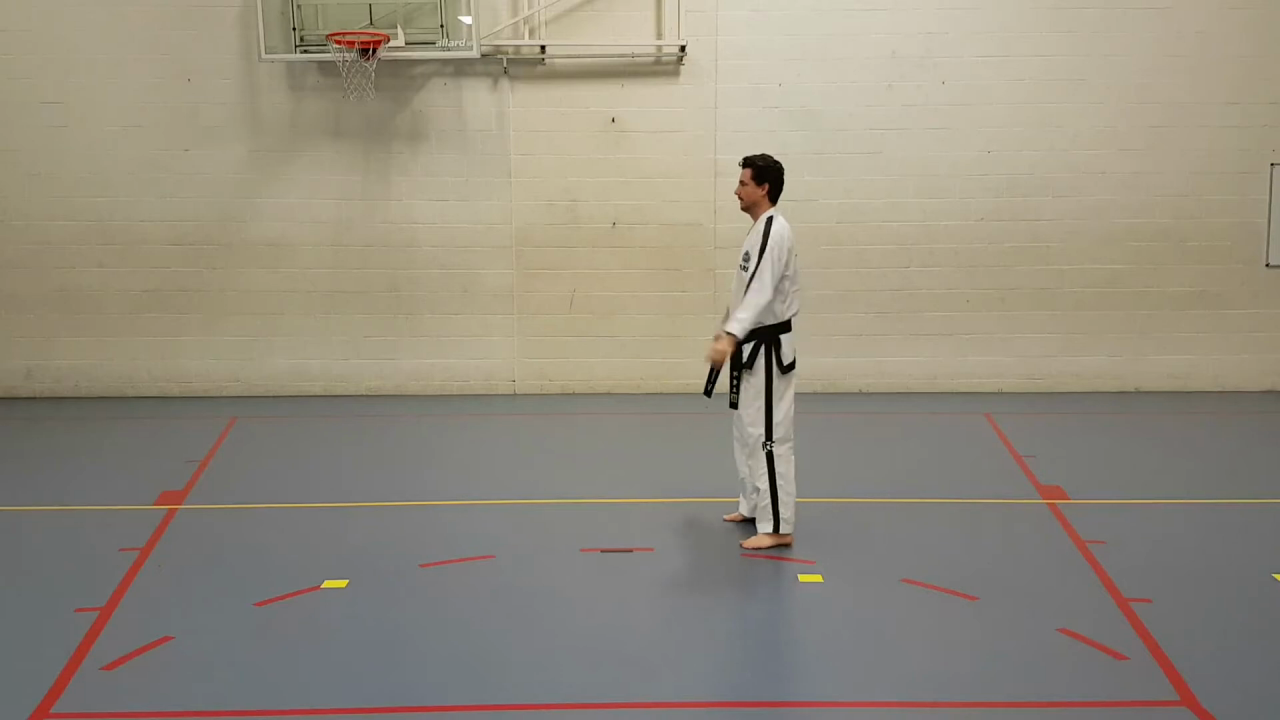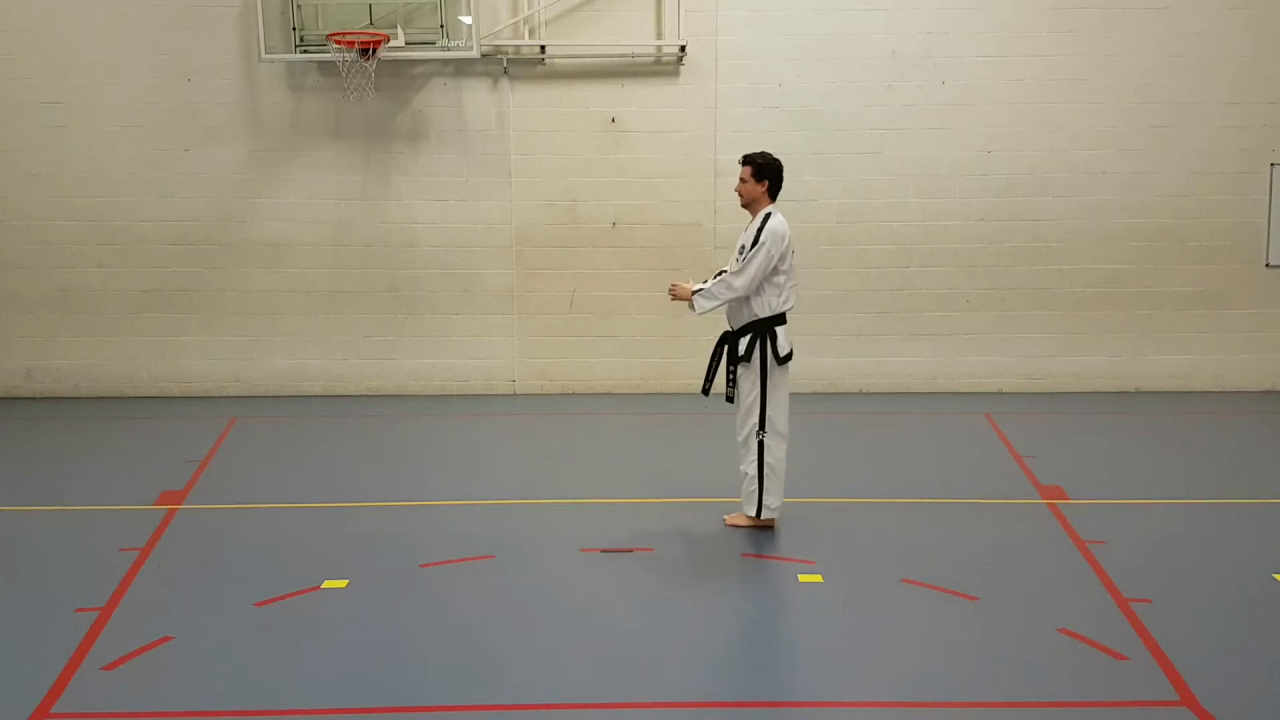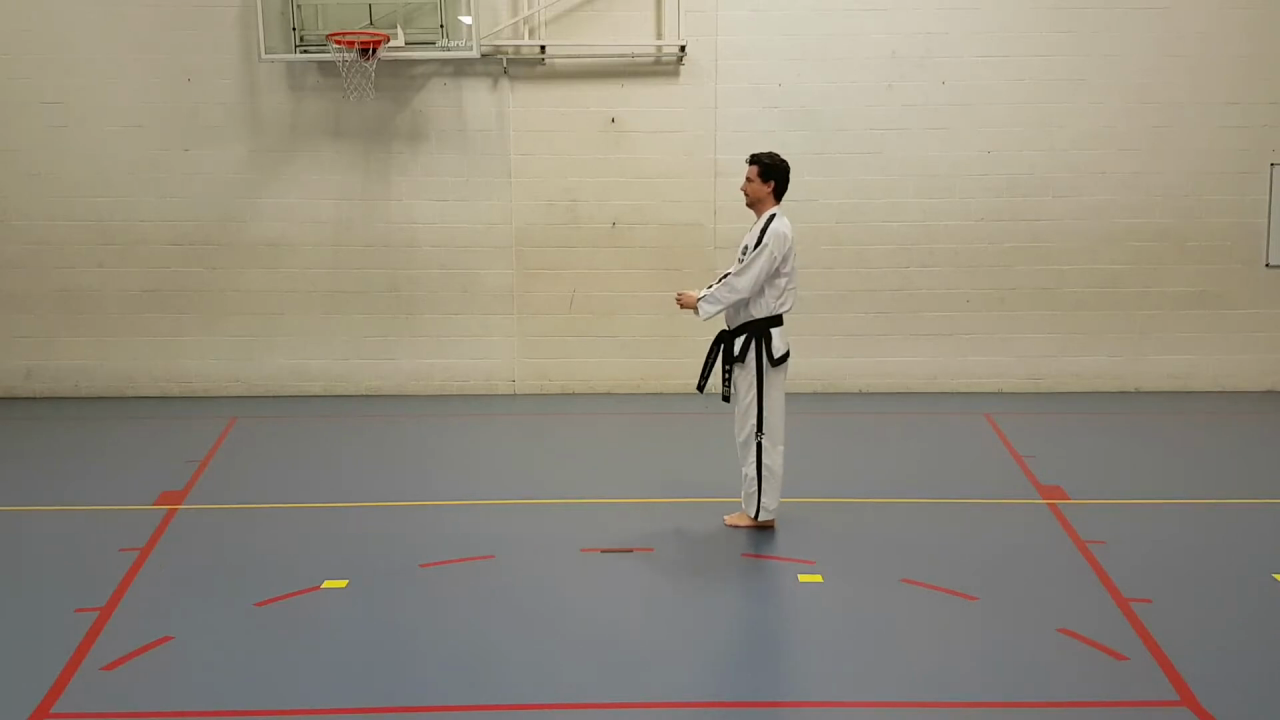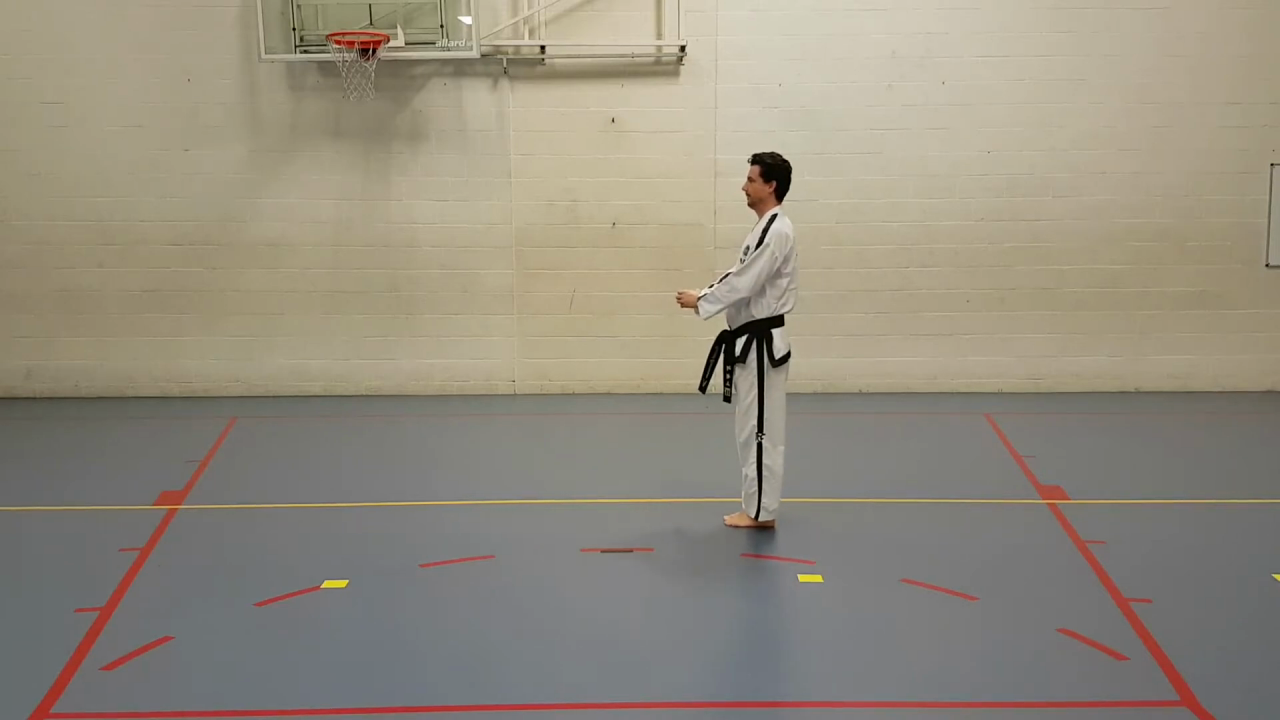
dt=0.7s
person 1, frame 1
left shoulder: (774, 231)
right shoulder: (761, 228)
left elbow: (761, 291)
left wrist: (730, 336)
right wrist: (727, 330)
left hip: (767, 349)
right hip: (755, 346)
left knee: (767, 435)
right knee: (747, 432)
left ankle: (778, 526)
right ankle: (753, 505)
person 1, frame 2
left shoulder: (771, 229)
right shoulder: (759, 226)
left elbow: (741, 283)
right elbow: (732, 274)
left wrist: (694, 296)
right wrist: (695, 290)
left hip: (762, 341)
right hip: (752, 339)
left knee: (760, 427)
right knee: (753, 426)
left ankle: (760, 510)
right ankle: (756, 506)
person 1, frame 3
left shoulder: (775, 231)
right shoulder: (764, 227)
left elbow: (744, 285)
right elbow: (736, 276)
left wrist: (699, 303)
right wrist: (701, 296)
left hip: (760, 341)
right hip: (751, 339)
left knee: (759, 428)
right knee: (752, 427)
left ankle: (761, 511)
right ankle: (756, 506)
person 1, frame 4
left shoulder: (776, 231)
right shoulder: (766, 227)
left elbow: (745, 284)
right elbow: (738, 275)
left wrist: (699, 301)
right wrist: (701, 295)
left hip: (761, 343)
right hip: (753, 340)
left knee: (760, 429)
right knee: (752, 428)
left ankle: (761, 512)
right ankle: (756, 506)
